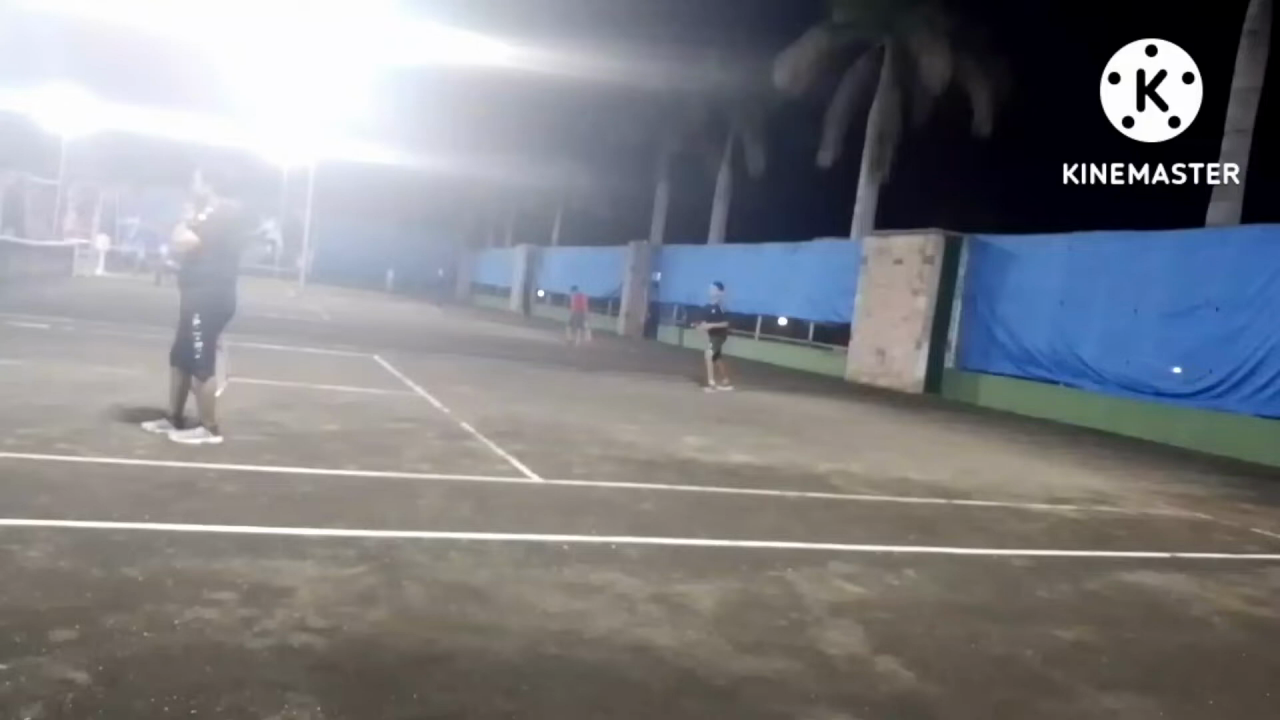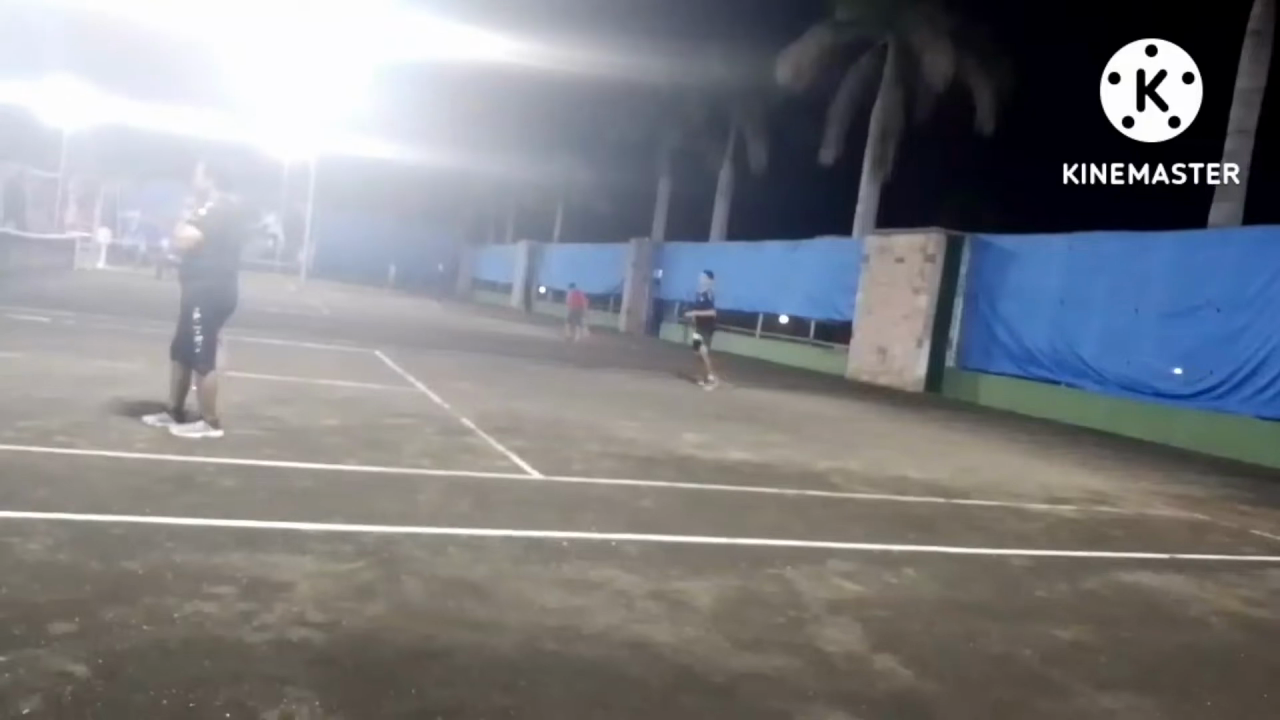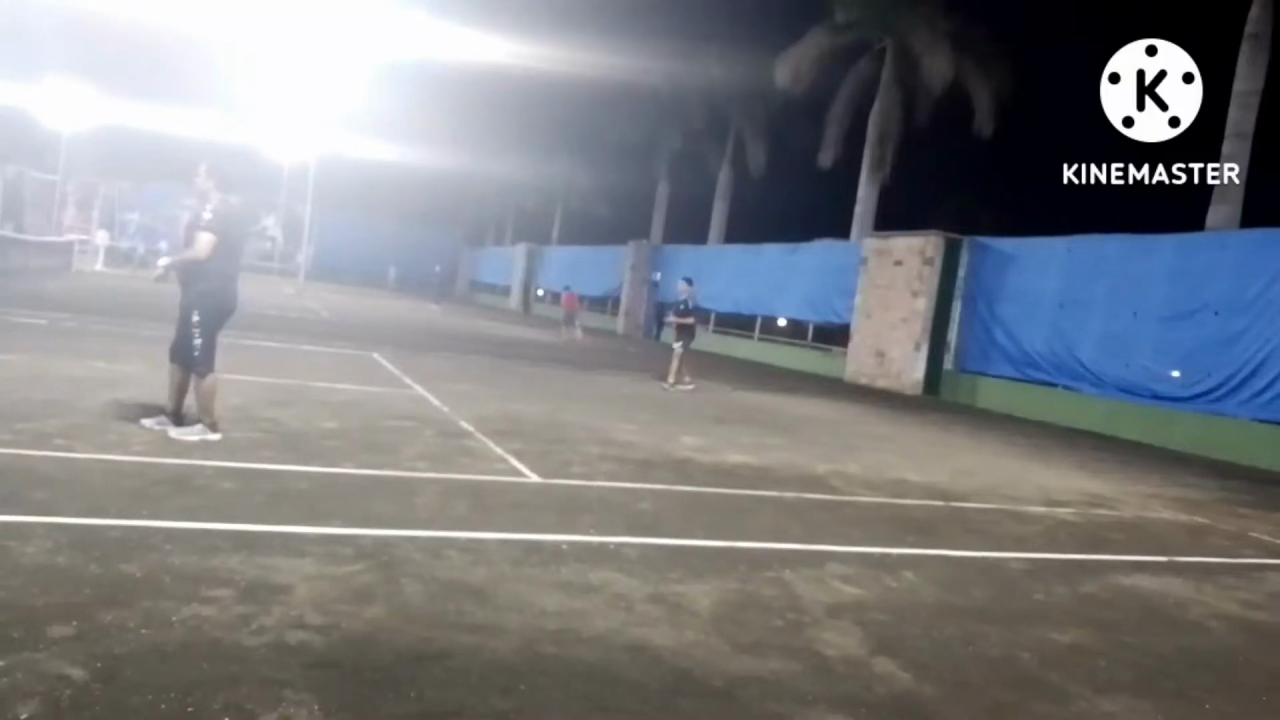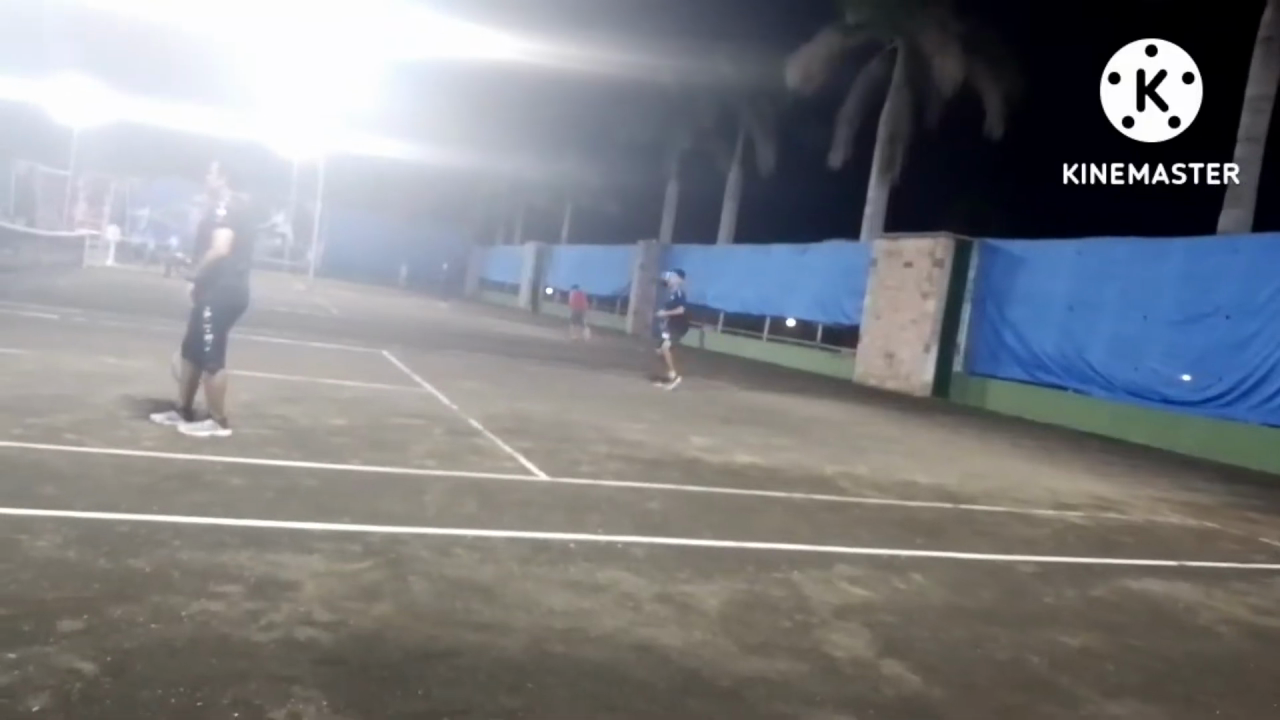
dt=0.3s
person 1, frame 1
left shoulder: (214, 214)
right shoulder: (231, 214)
left elbow: (181, 244)
left wrist: (187, 222)
left hip: (206, 299)
right hip: (208, 296)
left knee: (201, 365)
right knee: (180, 359)
left ankle: (209, 428)
right ankle: (174, 418)
person 1, frame 2
left shoulder: (215, 209)
right shoulder: (233, 208)
left elbow: (183, 241)
left wrist: (187, 221)
left hip: (207, 292)
right hip: (209, 290)
left knee: (201, 359)
right knee: (180, 352)
left ankle: (210, 422)
right ankle: (175, 412)
person 1, frame 3
left shoulder: (214, 210)
right shoulder: (231, 210)
left elbow: (200, 252)
left wrist: (169, 264)
left hip: (207, 295)
right hip: (208, 293)
left knee: (200, 362)
right knee: (180, 355)
left ankle: (208, 426)
right ankle: (173, 415)
person 1, frame 4
left shoulder: (227, 207)
right shoulder: (237, 207)
left elbow: (220, 249)
left wrist: (195, 278)
left hip: (220, 292)
right hip: (220, 291)
left knee: (211, 358)
right knee: (191, 351)
left ankle: (218, 421)
right ankle: (183, 410)
